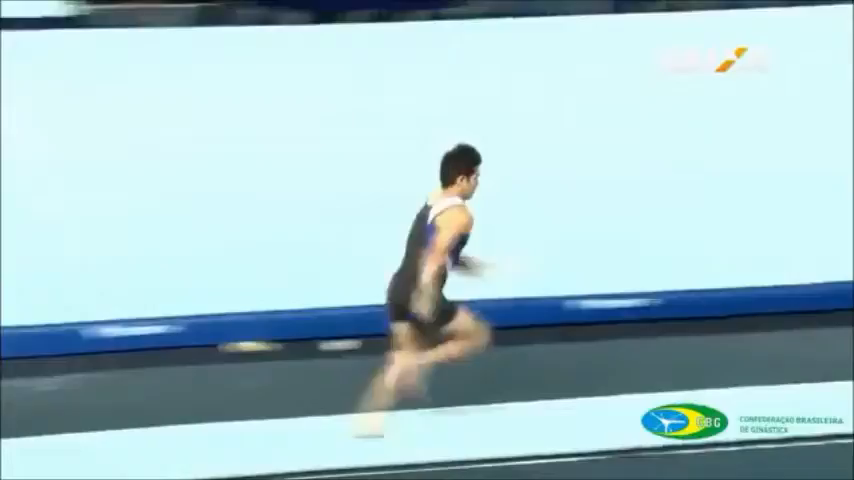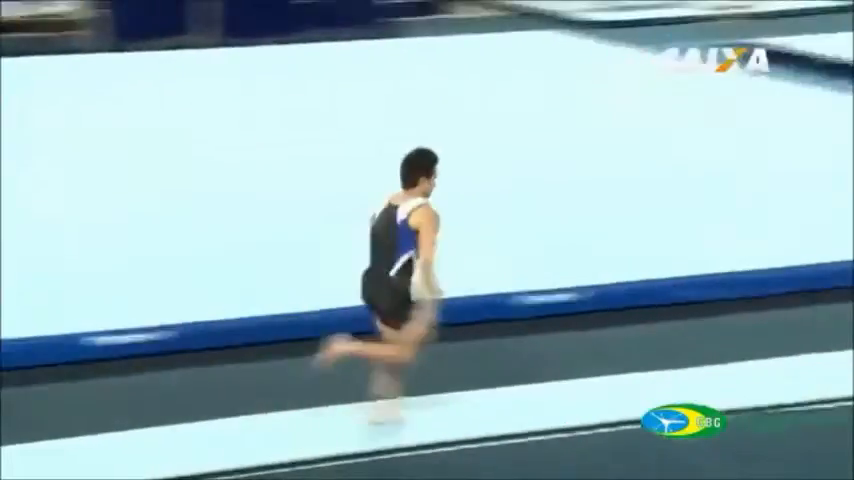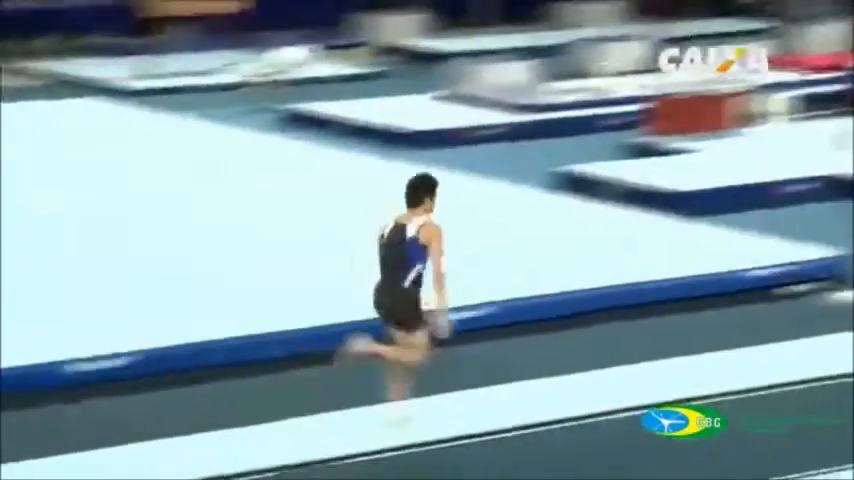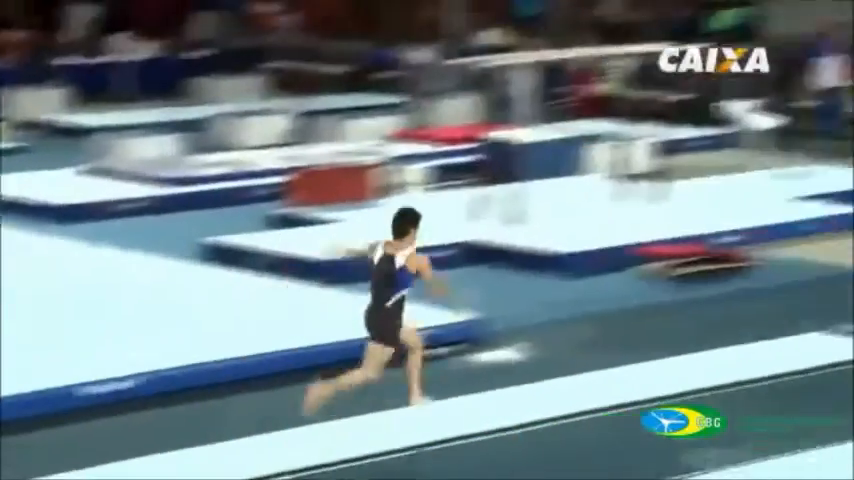
dt=0.4s
person 1, frame 1
left shoulder: (432, 204)
right shoulder: (459, 216)
right elbow: (434, 253)
left wrist: (467, 263)
right wrist: (424, 297)
left hip: (398, 288)
right hip: (419, 295)
left knee: (404, 354)
right knee: (478, 338)
left ankle: (370, 419)
right ankle: (413, 364)
person 1, frame 2
left shoulder: (386, 205)
right shoulder: (426, 213)
right elbow: (426, 258)
right wrist: (430, 293)
left hip: (373, 283)
right hip: (391, 291)
left knee: (396, 347)
right knee: (402, 355)
left ankle: (386, 406)
right ankle: (346, 346)
person 1, frame 3
left shoulder: (392, 224)
right shoulder: (430, 229)
right elbow: (437, 270)
right wrist: (440, 308)
left hip: (383, 295)
right hip: (403, 299)
left knee: (408, 350)
right knee: (417, 356)
left ankle: (396, 402)
right ankle: (366, 348)
person 1, frame 4
left shoulder: (380, 248)
right shoulder: (417, 260)
left elbow: (358, 252)
right elbow: (434, 284)
left wrist: (345, 251)
right wrist: (442, 290)
left hip: (373, 313)
right hip: (387, 320)
left knee: (416, 344)
right knee: (369, 373)
left ankle: (415, 395)
right ankle: (322, 391)
